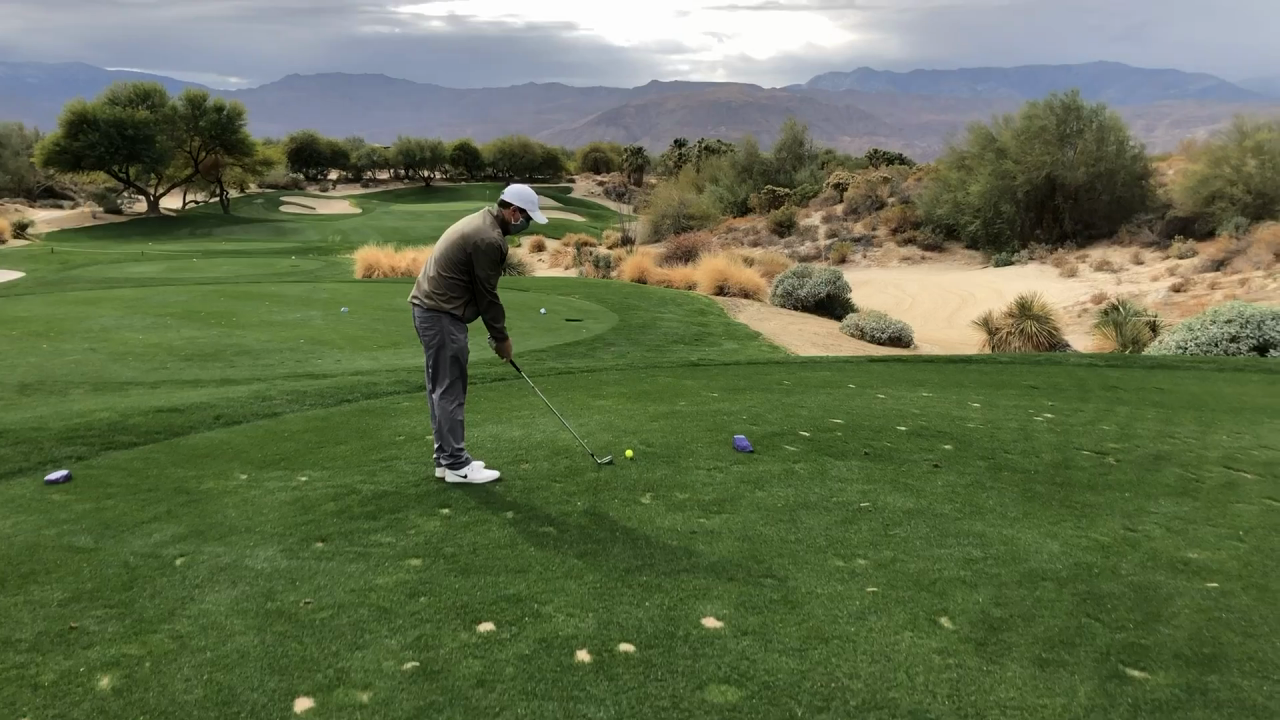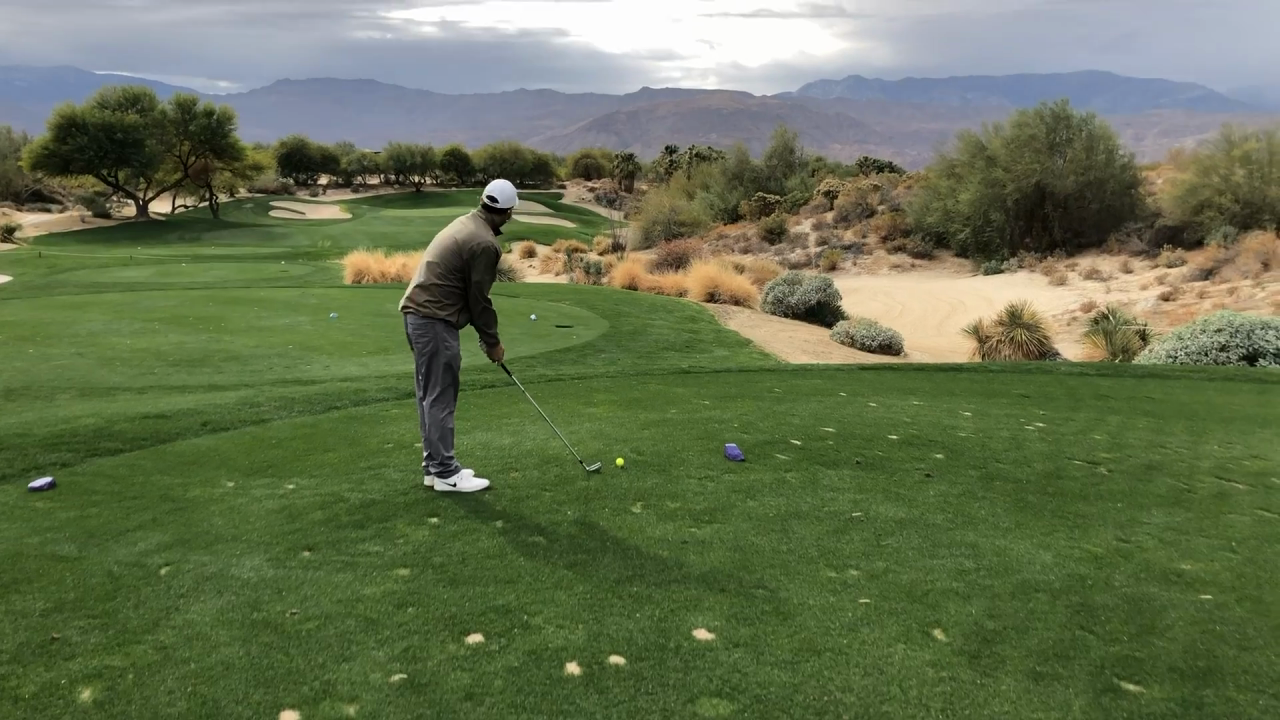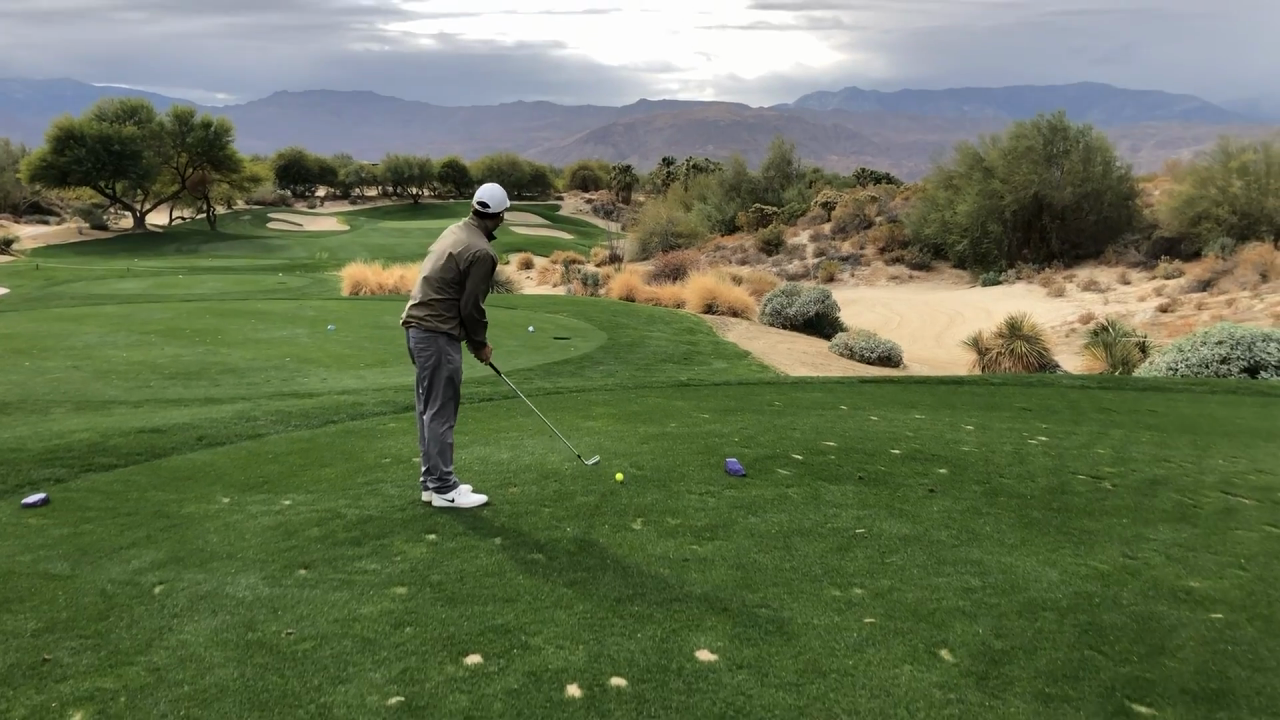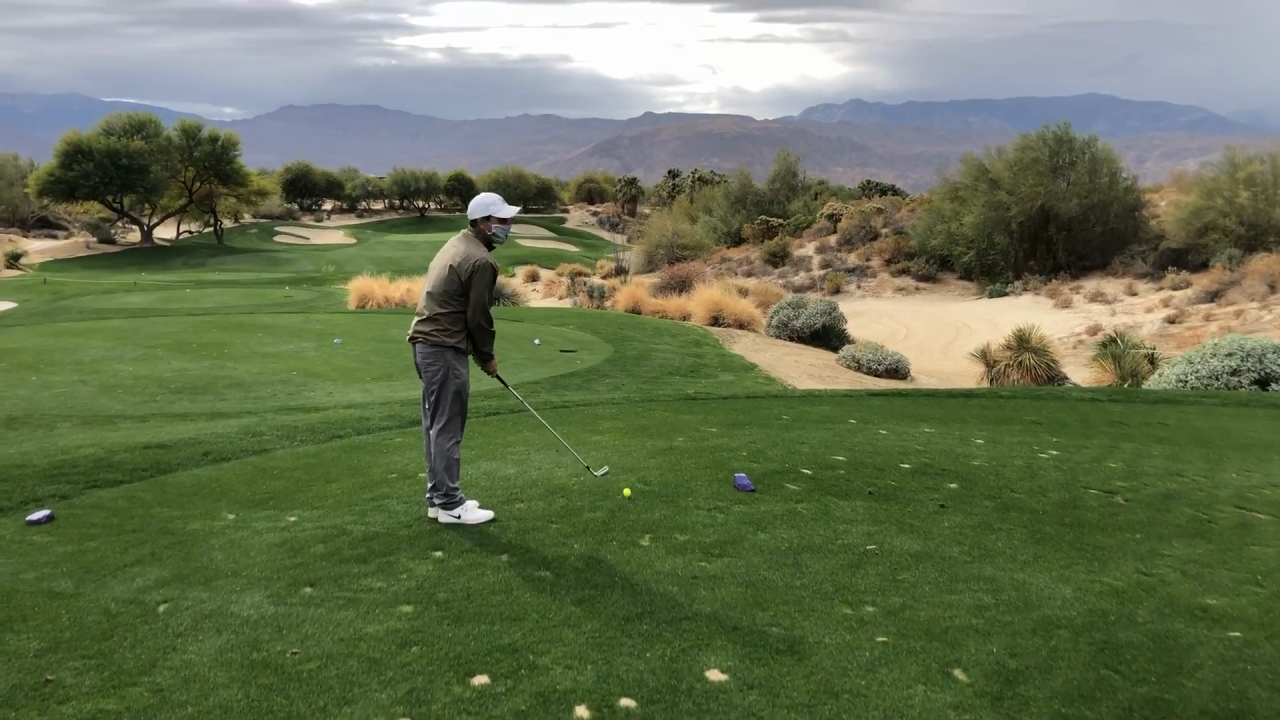
dt=0.3s
person 1, frame 1
left shoulder: (481, 221)
right shoulder: (489, 239)
right elbow: (486, 294)
left wrist: (497, 332)
right wrist: (501, 338)
left hip: (431, 308)
right hip: (442, 315)
left knee: (442, 388)
right knee: (450, 390)
left ankle: (446, 457)
right ankle: (456, 465)
person 1, frame 2
left shoulder: (466, 222)
right shoulder: (485, 243)
right elbow: (478, 297)
left wrist: (486, 335)
right wrist: (492, 341)
left hip: (419, 313)
right hip: (435, 320)
left knee: (431, 395)
right knee: (441, 398)
left ankle: (435, 465)
right ankle: (444, 473)
person 1, frame 3
left shoulder: (455, 231)
right shoulder: (481, 252)
right elbow: (471, 306)
left wrist: (474, 340)
right wrist: (480, 344)
left hip: (420, 327)
right hip: (438, 335)
left knee: (430, 409)
right knee: (440, 412)
left ankle: (433, 480)
right ankle: (443, 489)
person 1, frame 4
left shoulder: (457, 244)
right shoulder: (480, 261)
right elbow: (478, 316)
left wrist: (480, 354)
right wrist: (487, 357)
left hip: (428, 342)
right hip: (444, 349)
left knee: (437, 424)
right knee: (448, 427)
left ankle: (439, 496)
right ankle: (448, 505)
